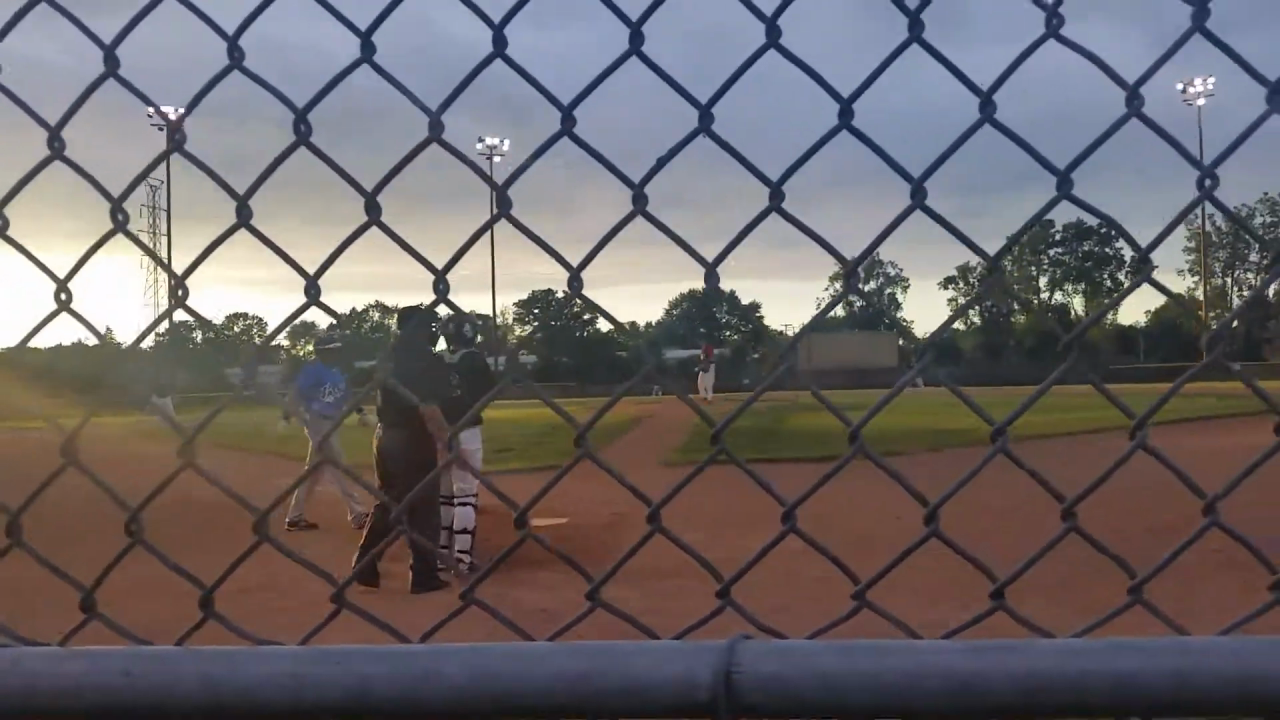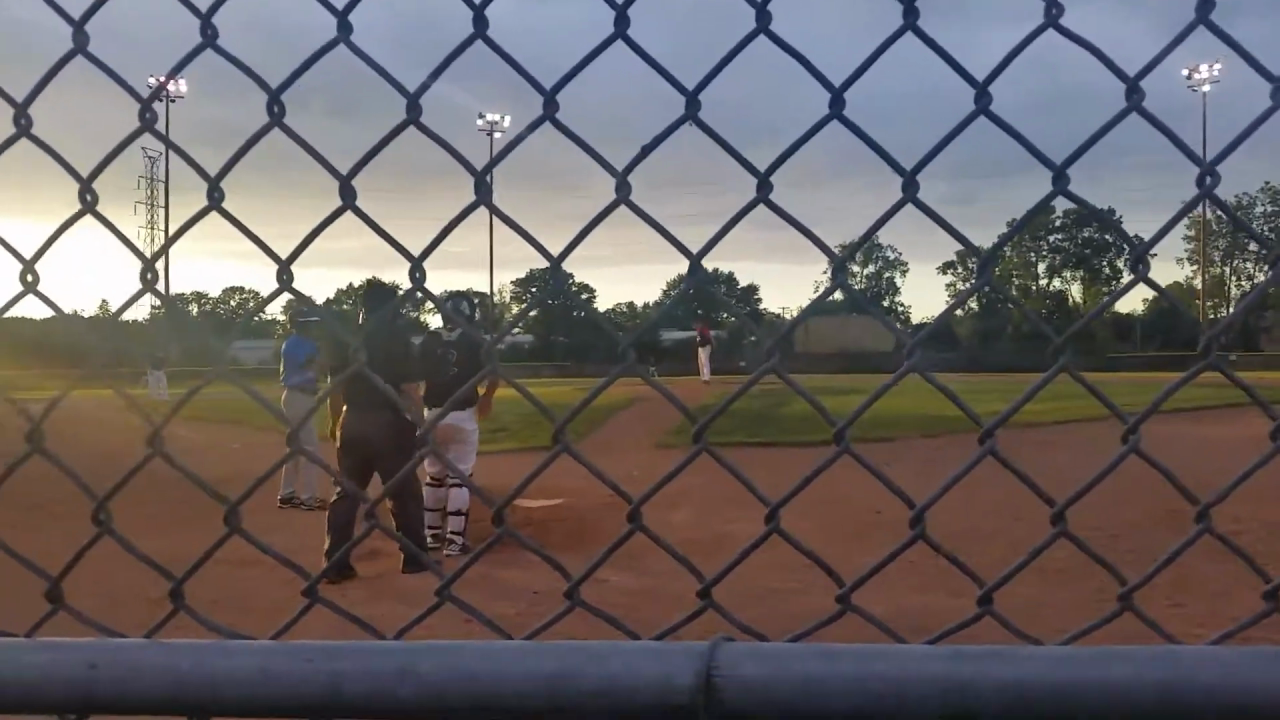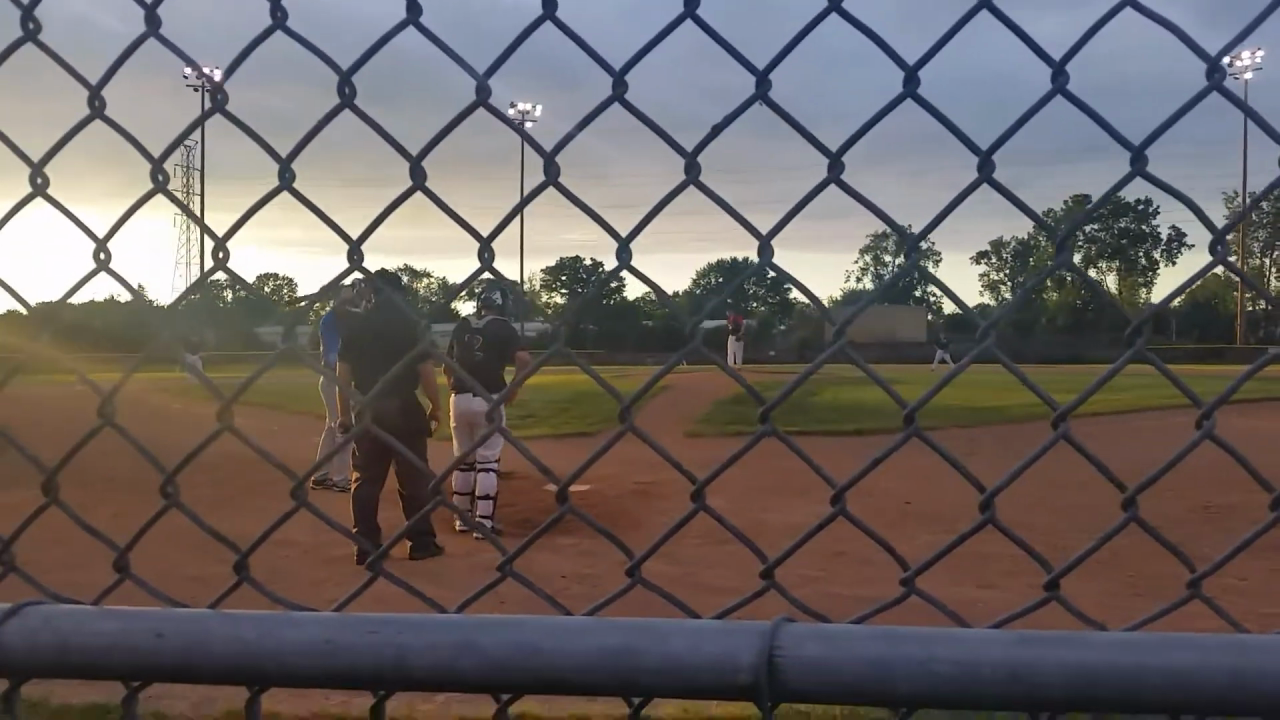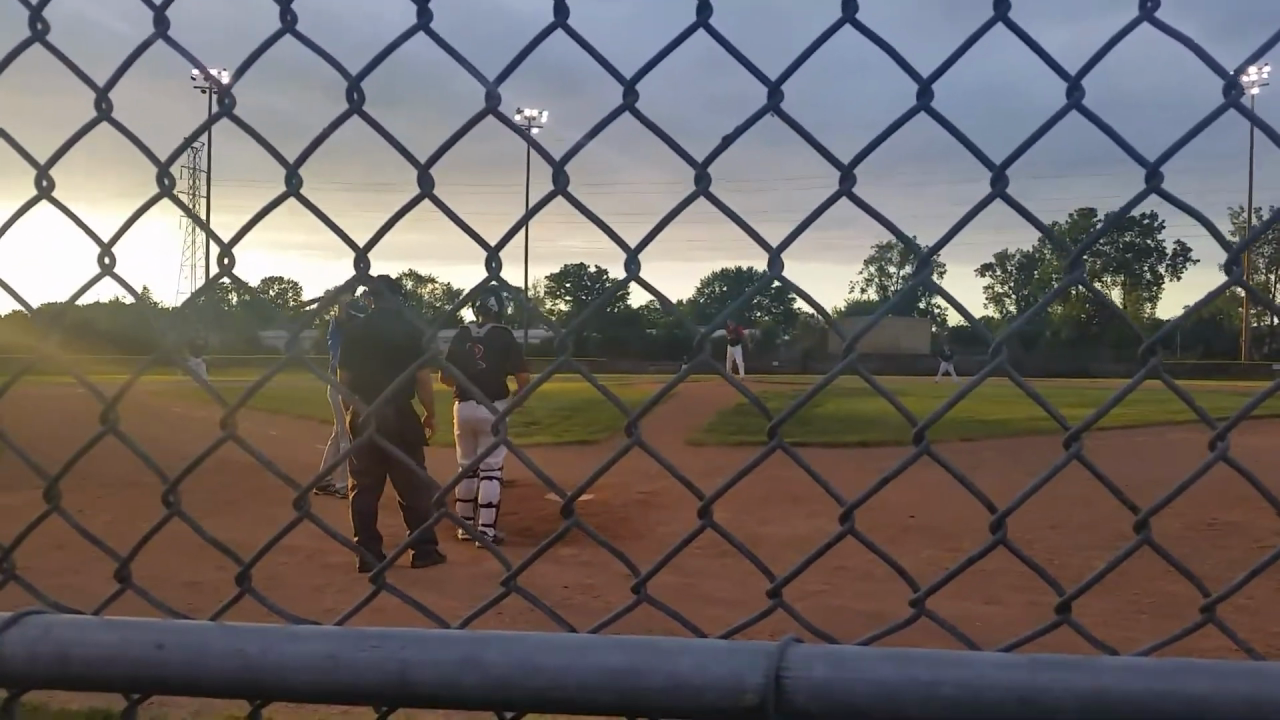
dt=0.5s
person 1, frame 1
left shoulder: (391, 357)
right shoulder: (424, 360)
right elbow: (428, 410)
right wrist: (448, 446)
left hip: (385, 437)
right hip: (413, 442)
left knee: (387, 506)
right knee: (423, 510)
left ankle: (364, 566)
right ankle: (423, 576)
person 1, frame 2
left shoulder: (345, 339)
right shoulder: (396, 339)
left elbow: (335, 386)
right elbow: (408, 390)
left wrist: (335, 422)
right wrist: (419, 426)
left hip: (352, 423)
right hip: (388, 424)
left knee: (346, 494)
right knee: (404, 493)
left ankle: (336, 563)
right ankle: (414, 557)
person 1, frame 3
left shoulder: (355, 325)
right shoulder: (410, 322)
left elbow: (343, 374)
right elbow: (425, 369)
left wrist: (344, 413)
right wrist: (435, 406)
left hip: (367, 409)
right hip: (402, 407)
left knee: (366, 479)
right knee: (414, 478)
left ankle: (366, 545)
right ankle: (421, 541)
person 1, frame 4
left shoulder: (354, 330)
right shoulder: (409, 329)
left elbow: (344, 379)
right elbow: (422, 378)
left wrist: (352, 412)
right wrist: (429, 414)
left hip: (363, 416)
right hip: (398, 415)
left knee: (364, 487)
right knee: (414, 485)
left ankle: (368, 553)
right ankle: (424, 549)
person 2, frame 1
right shoulder: (476, 360)
right elbow: (493, 392)
right hip: (466, 434)
left knee: (443, 495)
right knee: (465, 495)
left ankle: (441, 553)
right ankle: (462, 558)
person 2, frame 2
left shoulder: (430, 340)
right shoulder: (473, 341)
right elbow: (493, 374)
left wrist: (420, 403)
right wrist: (486, 398)
left hip: (433, 415)
right hip: (462, 416)
left knee: (434, 476)
right knee: (460, 477)
left ankle: (433, 534)
right ankle: (455, 539)
person 2, frame 3
left shoulder: (462, 326)
right shoulder: (503, 328)
left elbow: (447, 366)
right elbow: (523, 358)
right wrist: (514, 387)
left hip: (459, 399)
right hip: (488, 400)
left knee: (463, 460)
right knee: (488, 462)
left ankle: (463, 517)
right ankle: (483, 523)
person 2, frame 4
left shoulder: (461, 335)
right shoulder: (504, 336)
left elbow: (445, 377)
right elbow: (523, 377)
right wrist: (522, 394)
left hip: (463, 407)
right hip: (492, 408)
left knee: (466, 467)
right knee: (491, 470)
left ankle: (465, 525)
right ankle: (486, 530)
person 3, frame 1
left shoulder: (336, 371)
right shoulder: (311, 371)
left elbow: (343, 396)
right elbow: (294, 397)
left wrist: (360, 412)
right wrist: (286, 416)
left hip: (330, 424)
right hip: (320, 424)
left knee: (315, 471)
right knee: (337, 469)
left ankle: (294, 517)
right ankle: (357, 514)
person 3, frame 2
left shoulder: (305, 343)
right shoulder: (294, 344)
left elbow: (316, 366)
right elbow: (315, 365)
left hip: (303, 397)
right hip: (298, 398)
left knee: (298, 446)
right knee: (309, 445)
left ankle: (287, 494)
right ankle: (308, 498)
person 3, frame 3
left shoulder: (343, 325)
right shoulder: (329, 321)
right elbow: (343, 301)
right wrist: (354, 289)
left hip: (339, 381)
right hip: (333, 382)
left knee: (333, 428)
left ankle: (321, 476)
right ankle: (341, 479)
person 3, frame 4
right shoulder: (338, 327)
right elbow: (342, 310)
right wrist: (346, 298)
left knee: (339, 435)
right knee: (348, 436)
left ankle: (325, 482)
right ankle: (343, 486)
